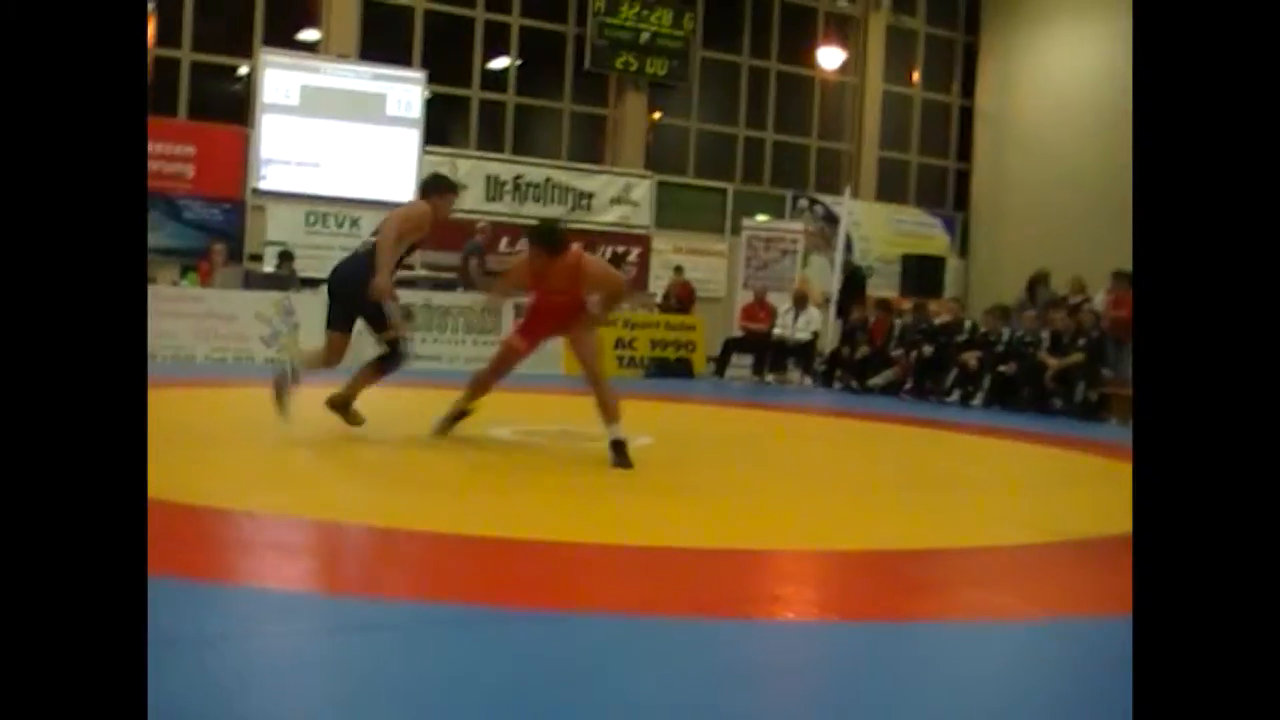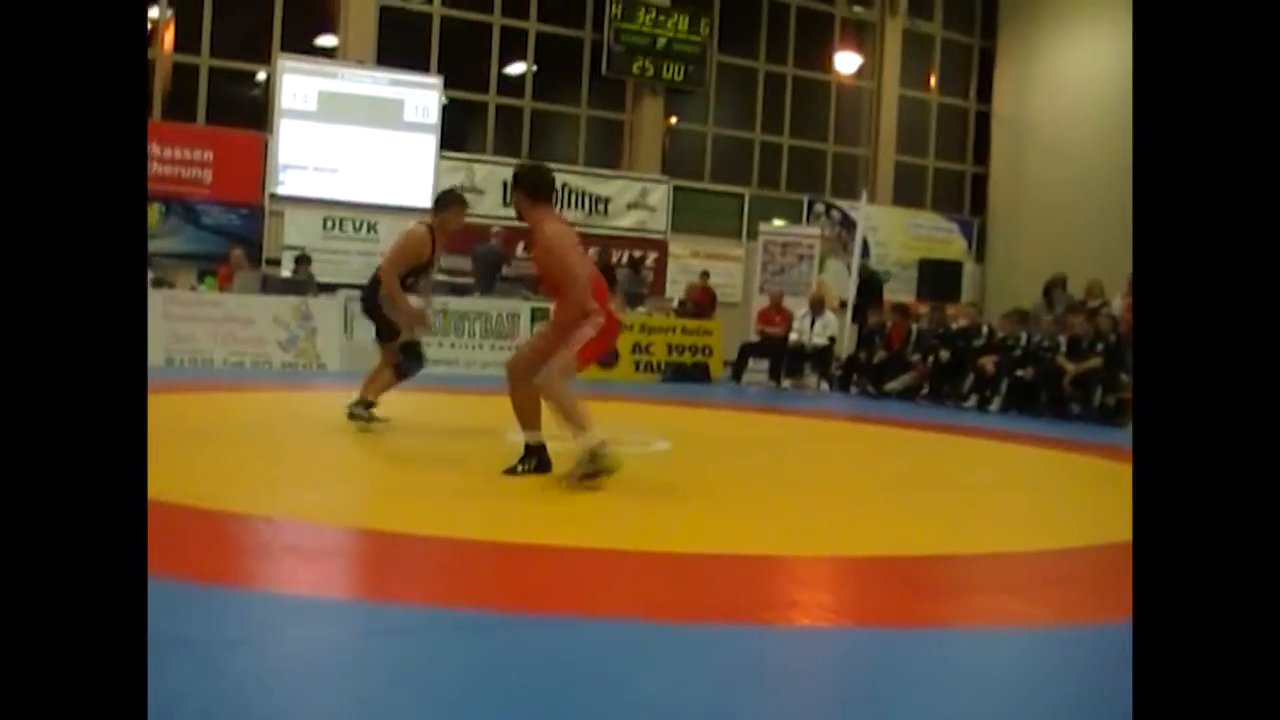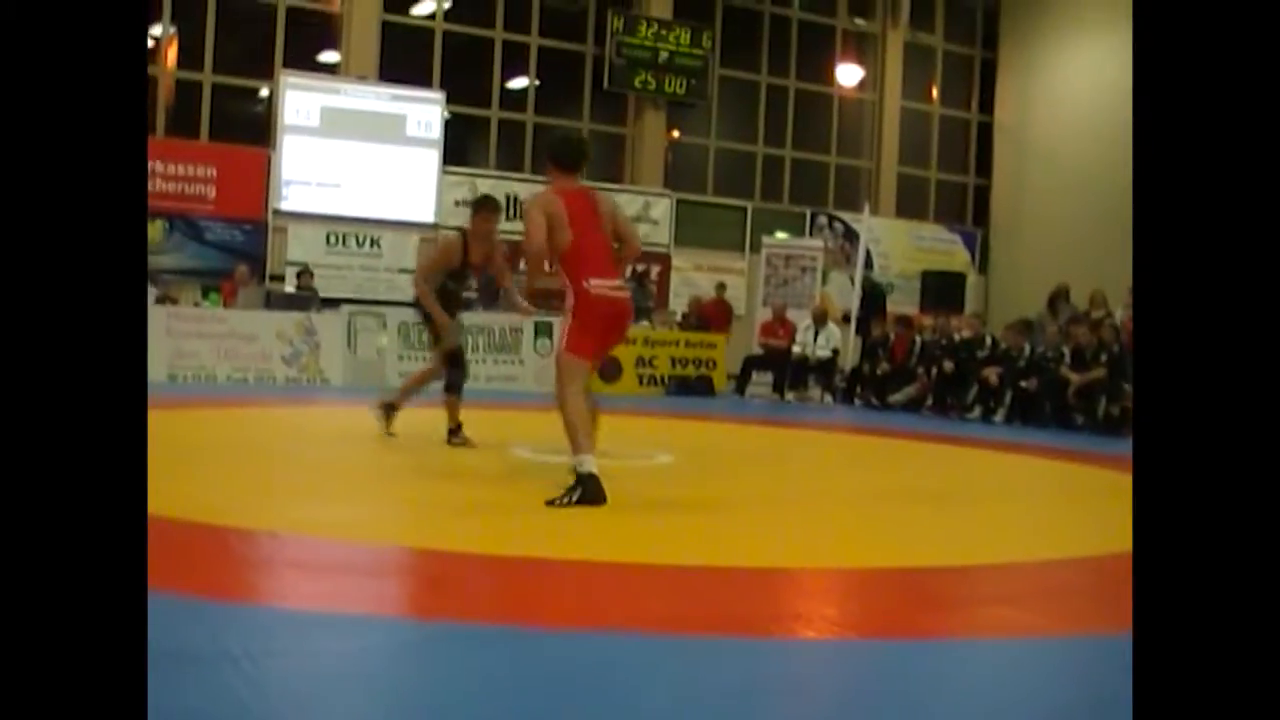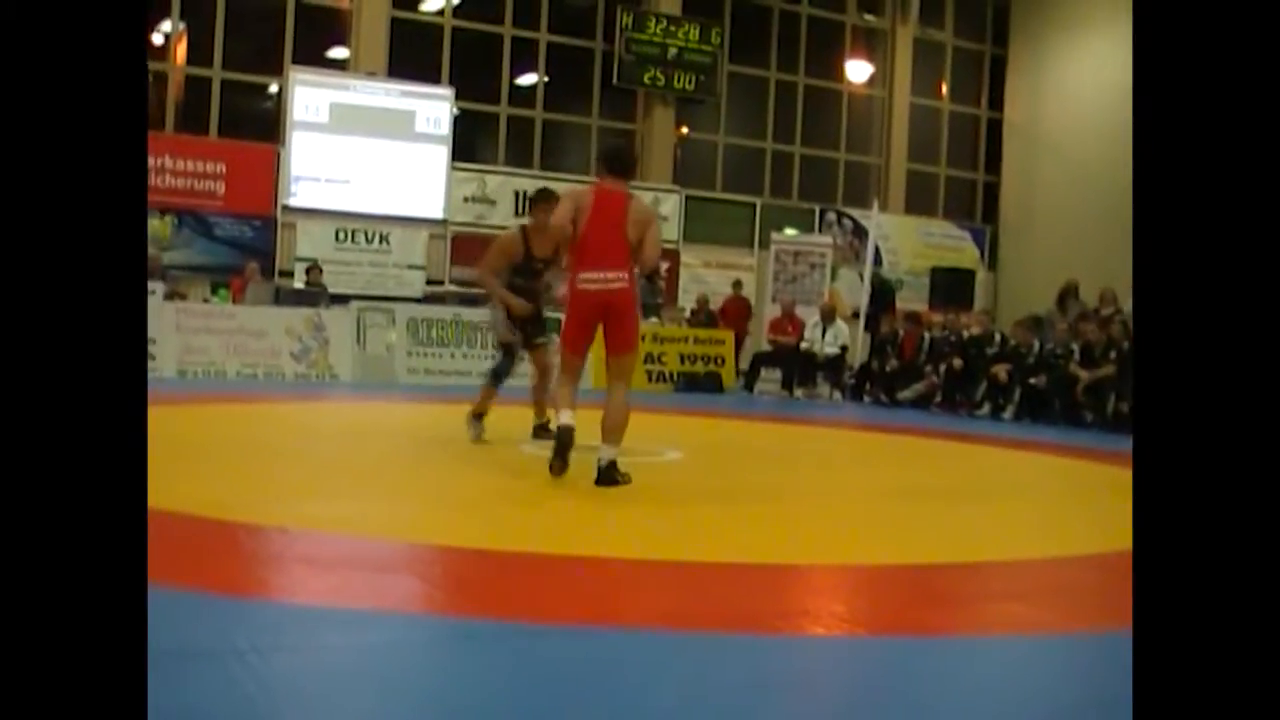
dt=0.4s
person 1, frame 1
left shoulder: (588, 267)
right shoulder: (525, 265)
left elbow: (621, 287)
right elbow: (501, 289)
left wrist: (595, 315)
left hip: (576, 316)
right hip: (541, 313)
left knee: (594, 371)
right knee: (495, 369)
left ankle: (617, 444)
right ankle: (460, 409)
person 1, frame 2
left shoulder: (550, 235)
right shoulder: (549, 228)
left elbow: (580, 290)
left wrist: (552, 336)
right wrist: (555, 329)
left hip: (595, 318)
right hip: (574, 316)
left knee: (550, 383)
right knee: (517, 368)
left ankle: (595, 453)
right ankle: (536, 453)
person 1, frame 3
left shoulder: (540, 201)
right shoulder: (603, 201)
left elbow: (536, 249)
right elbow: (634, 247)
left wrist: (531, 275)
left hip: (586, 300)
right hip: (619, 299)
left knee: (569, 390)
right knee: (577, 380)
left ankle: (588, 481)
right ankle: (586, 462)
person 1, frame 4
left shoulder: (577, 197)
right shoulder: (644, 211)
left elbow: (558, 227)
right elbow: (650, 261)
left wrist: (577, 247)
left hip: (583, 291)
right hip: (621, 291)
left knee: (568, 375)
right knee: (619, 383)
left ankle: (564, 428)
right ankle: (607, 464)
person 2, frame 1
left shoulder: (408, 214)
right shoulder: (422, 212)
right elbow: (391, 230)
left wrist: (394, 304)
right wrist: (382, 275)
left hip: (342, 275)
right hip: (363, 277)
left knee: (332, 353)
right knee: (396, 353)
left ankle: (294, 371)
right ankle: (343, 399)
person 2, frame 2
left shoulder: (438, 237)
right shoulder: (419, 237)
right elbow: (387, 271)
left wrist: (420, 309)
right wrist: (407, 310)
left hip: (385, 296)
right hip: (381, 297)
left knee: (392, 358)
right knee: (413, 359)
left ankle: (362, 403)
right ankle: (363, 403)
person 2, frame 3
left shoulder: (493, 247)
right shoulder: (451, 244)
left elbow: (502, 275)
right elbow: (420, 279)
left wrist: (518, 301)
right wrist: (438, 315)
left hip: (452, 303)
right hip: (434, 304)
left knee: (442, 366)
right knee: (456, 363)
left ankle: (392, 404)
right ankle: (454, 429)
person 2, frame 4
left shoulder: (558, 241)
right shoulder: (512, 240)
left elbow: (553, 271)
right elbow: (484, 274)
right wrist: (510, 299)
left hip: (531, 305)
right hip: (505, 303)
left knee: (544, 366)
right knee: (510, 357)
left ankle: (541, 424)
right ankle: (477, 414)
